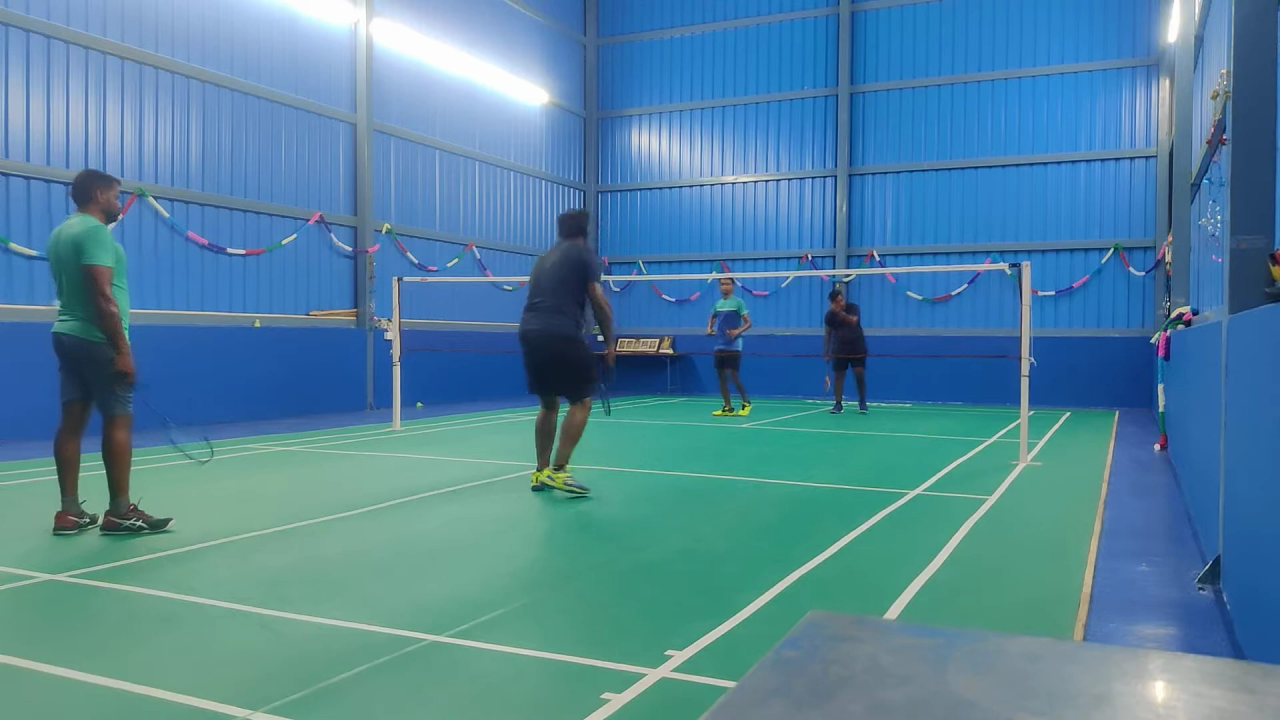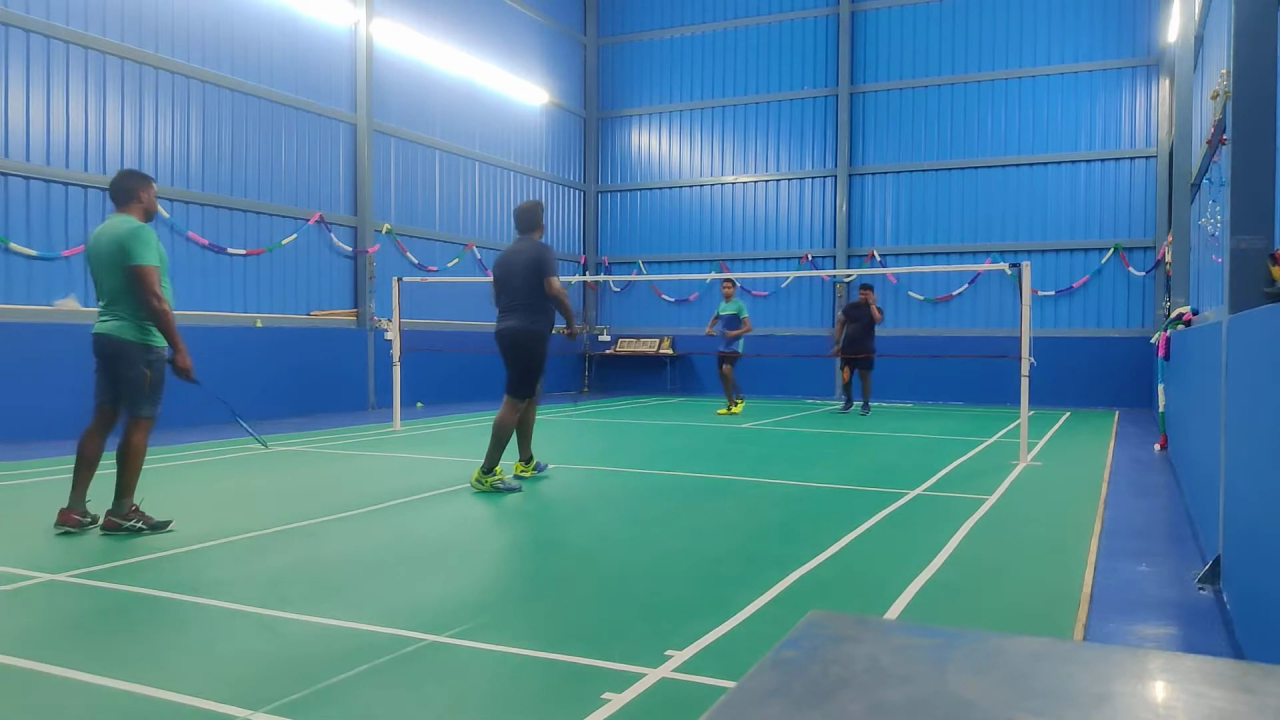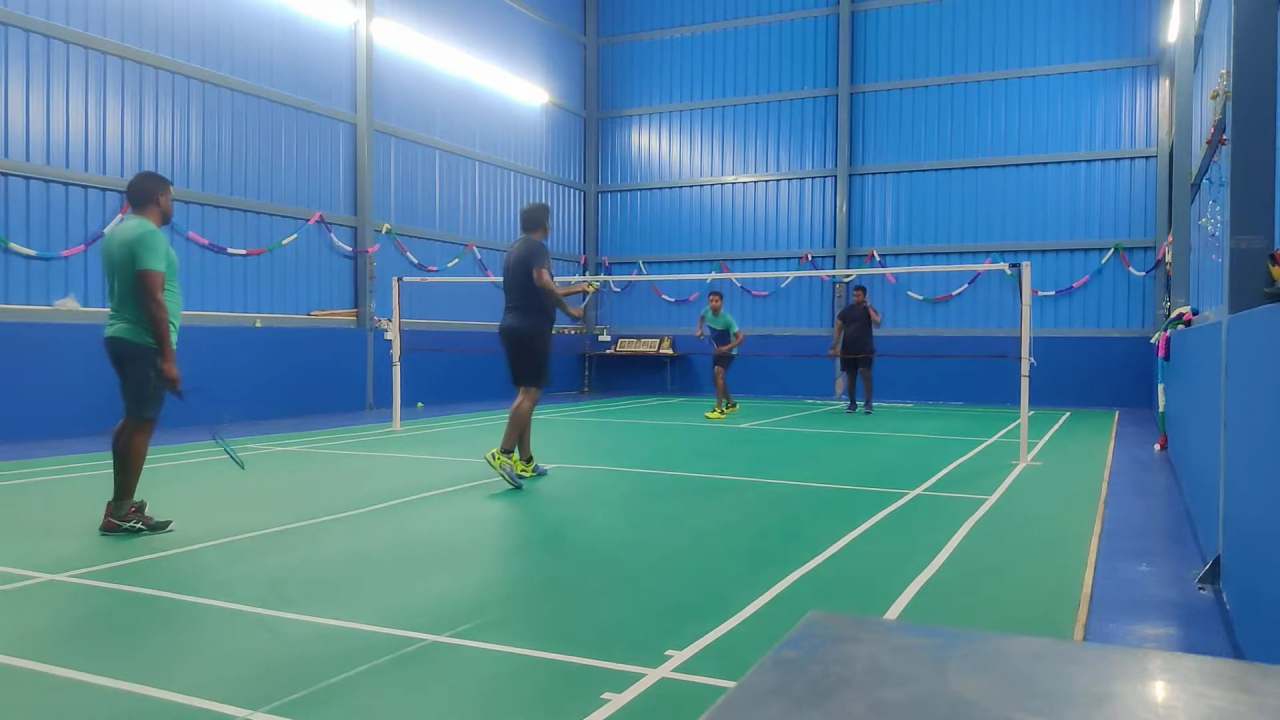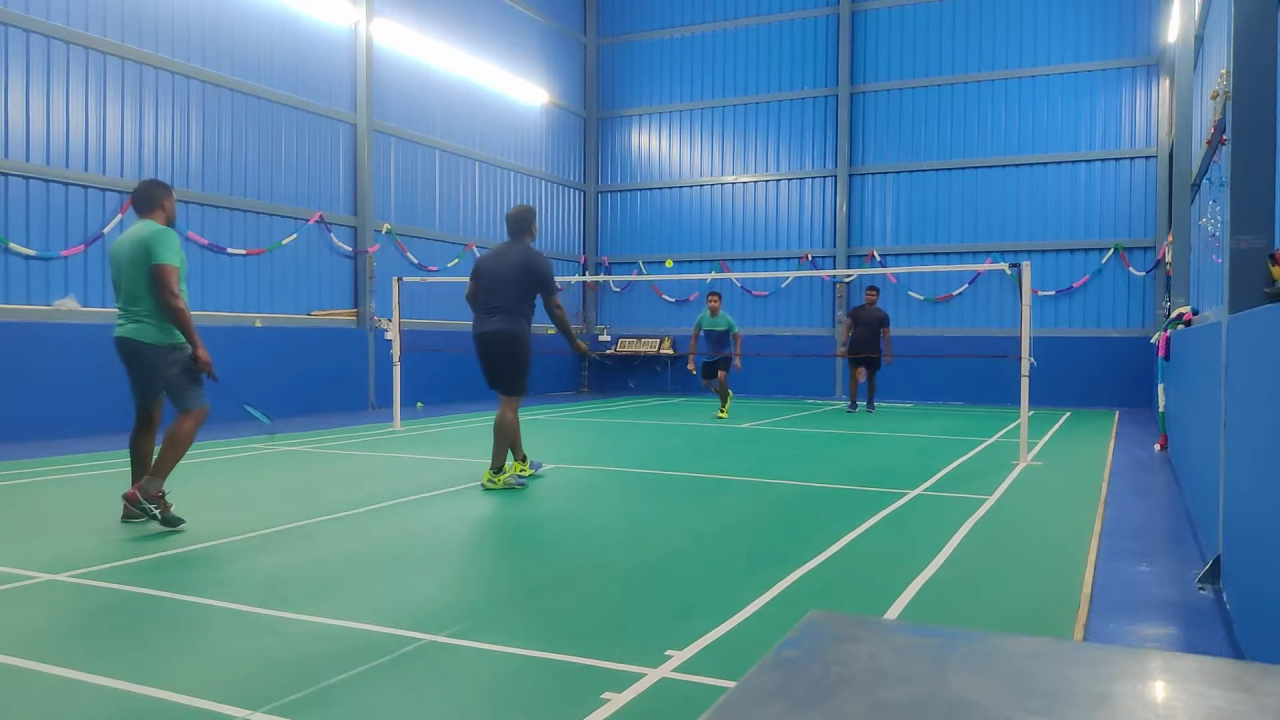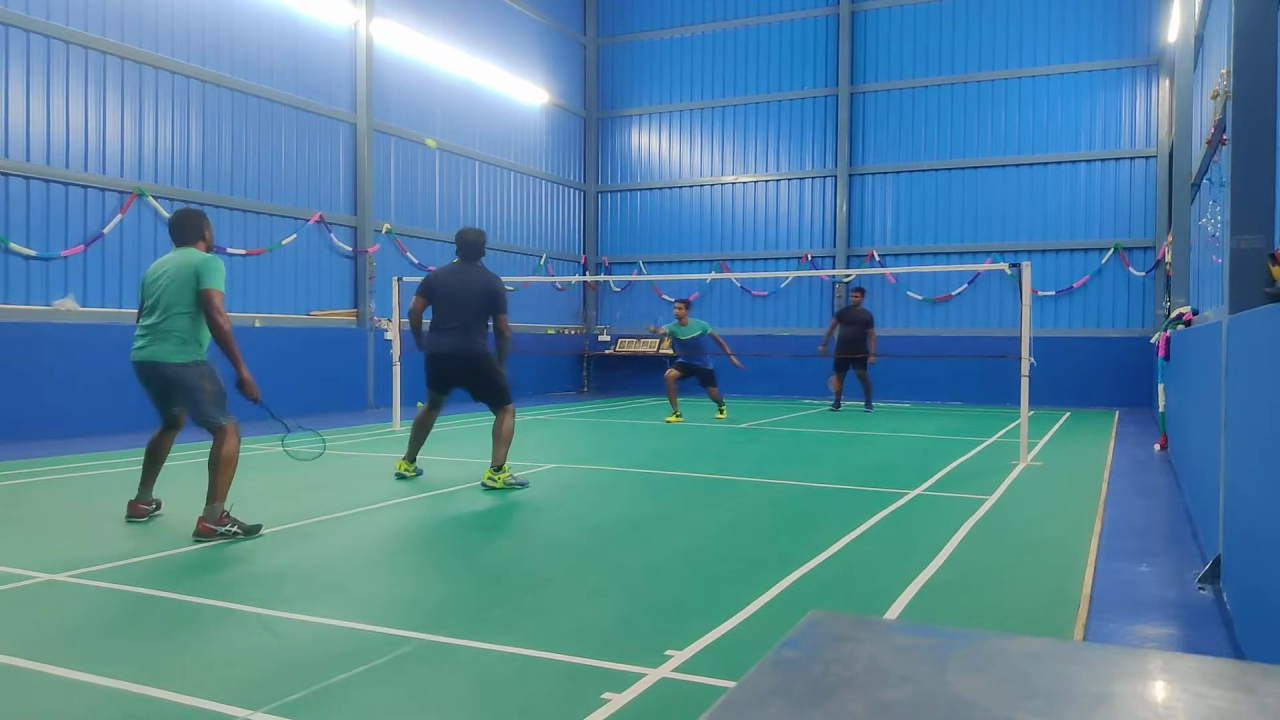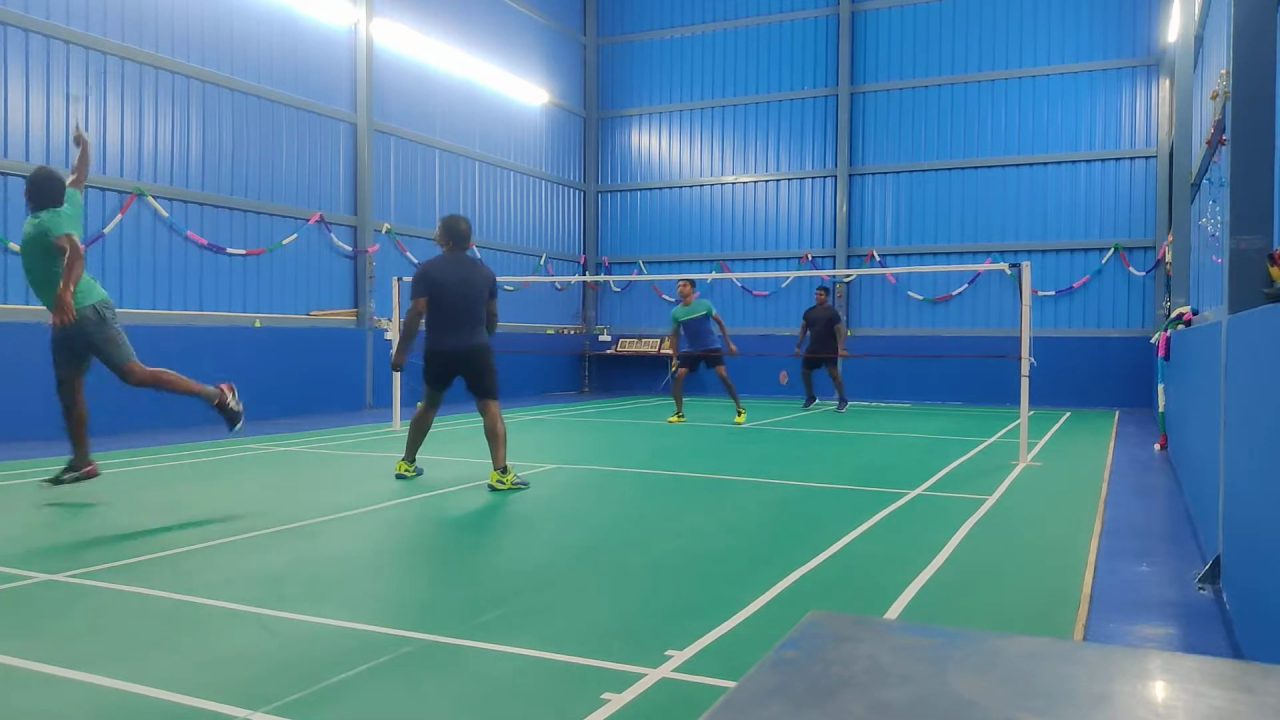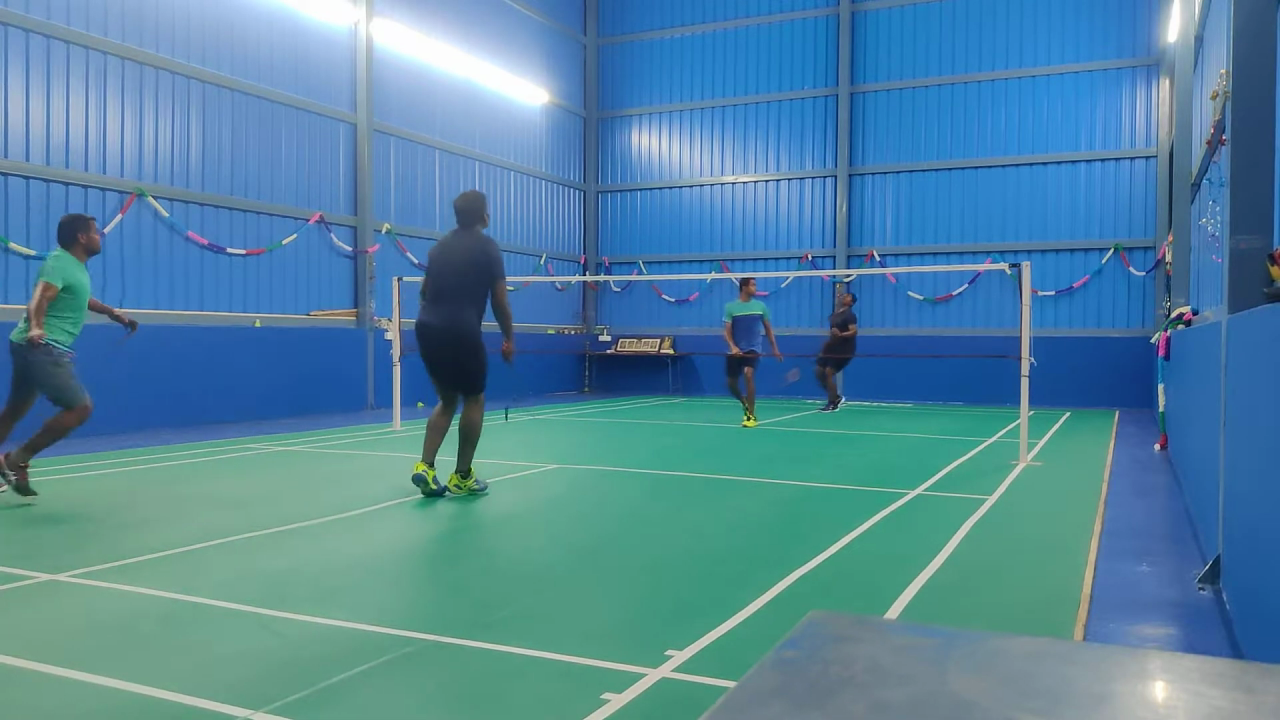
dt=0.7s
person 1, frame 1
left shoulder: (61, 232)
right shoulder: (94, 231)
right elbow: (102, 296)
right wrist: (122, 349)
left hip: (68, 336)
right hip: (97, 342)
left knee: (72, 422)
right knee: (118, 422)
left ankle: (69, 511)
right ankle: (120, 511)
person 1, frame 2
left shoulder: (99, 234)
right shoulder: (139, 232)
right elbow: (153, 297)
right wrist: (179, 348)
left hip: (108, 335)
right hip: (138, 342)
left knee: (101, 421)
right knee: (139, 424)
left ankle: (74, 509)
right ankle: (122, 512)
person 1, frame 3
left shoulder: (117, 233)
right shoulder: (150, 235)
right elbow: (154, 300)
right wrist: (168, 356)
left hip: (122, 337)
right hip: (144, 343)
left knee: (132, 420)
right knee: (141, 425)
left ankle: (120, 502)
right ankle: (121, 513)
person 1, frame 4
left shoulder: (120, 241)
right shoulder: (162, 235)
right elbow: (170, 295)
right wrist: (197, 344)
left hip: (129, 338)
right hip: (160, 340)
left knee: (147, 418)
right knee: (194, 410)
left ankle: (139, 500)
right ankle: (148, 489)
person 1, frame 5
left shoulder: (156, 267)
right shoulder: (207, 262)
right elbow: (216, 318)
right wrist: (242, 370)
left hip: (144, 359)
right hip: (182, 360)
left knee: (171, 422)
right knee: (226, 430)
left ankle: (142, 501)
right ankle: (213, 518)
person 1, frame 6
left shoulder: (48, 220)
right shoulder: (61, 208)
left elbow: (76, 255)
right elbow: (78, 177)
left wrist: (65, 290)
right wrist: (83, 144)
left hip: (86, 312)
right hip: (72, 314)
left knee: (134, 374)
right knee: (68, 387)
left ankle: (217, 395)
right ankle: (82, 462)
person 1, frame 7
left shoulder: (77, 265)
right shoulder: (58, 263)
right elbow: (40, 298)
left wrist: (113, 313)
right wrist: (35, 328)
left hip: (46, 349)
right hip: (43, 348)
right knee: (81, 408)
person 2, frame 1
left shoulder: (544, 258)
right shoulder: (585, 255)
right elbow: (599, 301)
right wrist: (610, 343)
left hip: (530, 332)
right hip: (561, 335)
left knee: (549, 404)
right knee: (581, 402)
left ankle: (543, 472)
right ankle: (558, 470)
person 2, frame 2
left shoulder: (504, 256)
right shoulder: (542, 251)
right elbow: (554, 291)
right wrist: (570, 322)
left hip: (508, 330)
right hip: (531, 333)
left knee: (529, 395)
right knee: (514, 401)
left ankle: (525, 462)
right ankle: (487, 472)
person 2, frame 3
left shoulder: (516, 249)
right shoulder: (536, 248)
right elbow: (543, 283)
left wrist: (576, 289)
right wrist: (567, 309)
left hip: (514, 327)
right hip: (531, 329)
left knee: (526, 393)
right knee: (529, 393)
left ankle: (525, 462)
right ankle: (504, 453)
person 2, frame 4
left shoulder: (487, 256)
right shoulder: (536, 259)
left elbow: (471, 295)
right elbow: (554, 308)
right wrist: (574, 341)
left hip: (483, 334)
right hip: (512, 335)
left knee: (507, 399)
right knee: (510, 402)
left ankle: (520, 461)
right ankle: (497, 472)
person 2, frame 5
left shoulder: (437, 275)
right shoulder: (492, 282)
left elbow: (414, 311)
right elbow: (502, 329)
left wrist: (421, 342)
right wrist: (500, 364)
left hip: (437, 354)
right hip: (473, 356)
left knee: (432, 406)
right knee: (505, 410)
left ankle: (407, 463)
right ankle: (497, 472)
person 2, frame 6
left shoulder: (427, 270)
right shoulder: (484, 272)
left elbow: (415, 314)
right elbow: (492, 315)
left wrist: (401, 351)
right wrist: (486, 341)
left hip: (438, 350)
right hip: (476, 349)
left knee: (430, 404)
right knee: (490, 408)
left ankle: (407, 463)
right ankle: (501, 473)
person 2, frame 7
left shoulder: (439, 247)
right shoulder: (487, 246)
right elbow: (499, 299)
right wrist: (509, 338)
left hip: (428, 329)
right hip: (461, 332)
left knee: (447, 401)
right knee: (474, 402)
left ankle: (426, 467)
right ankle: (462, 477)
